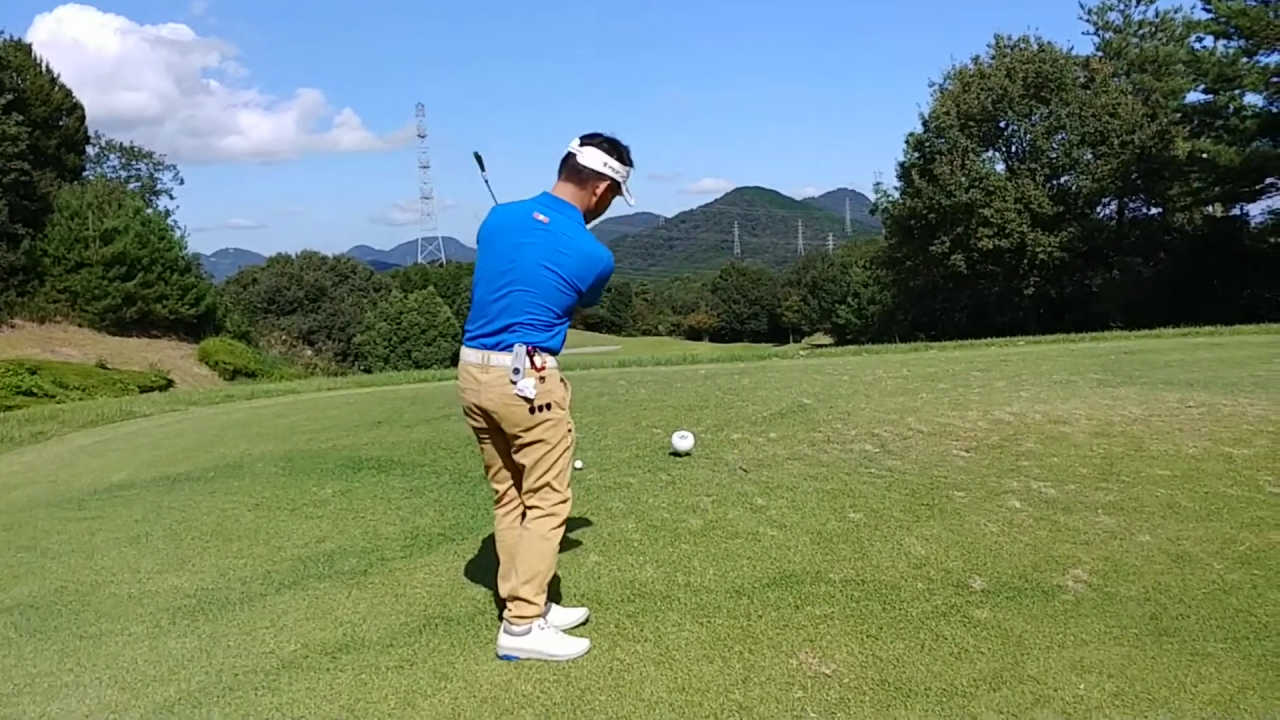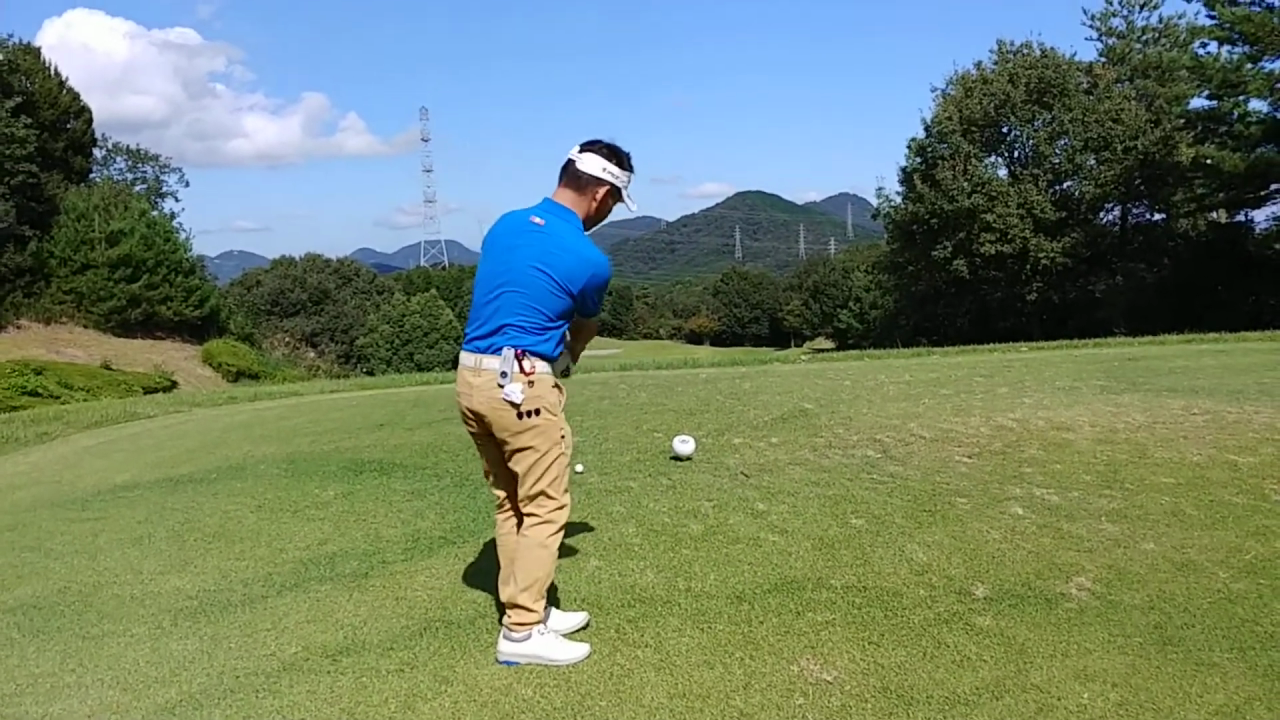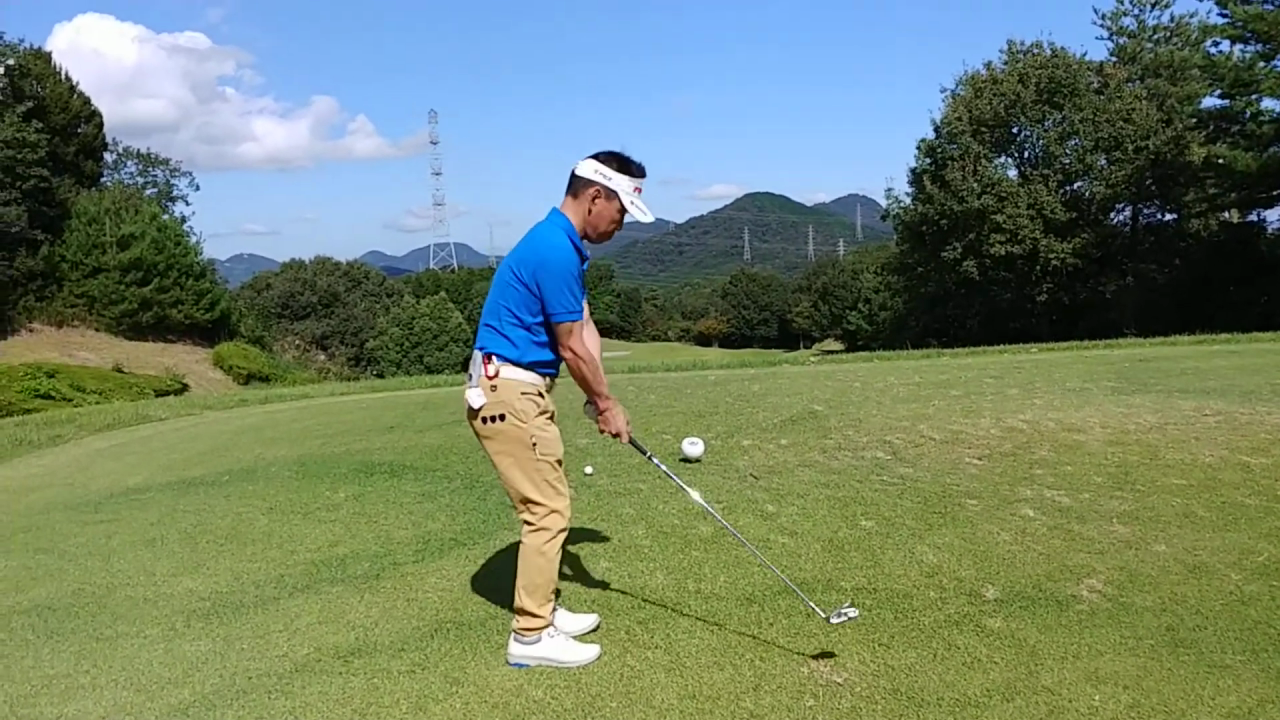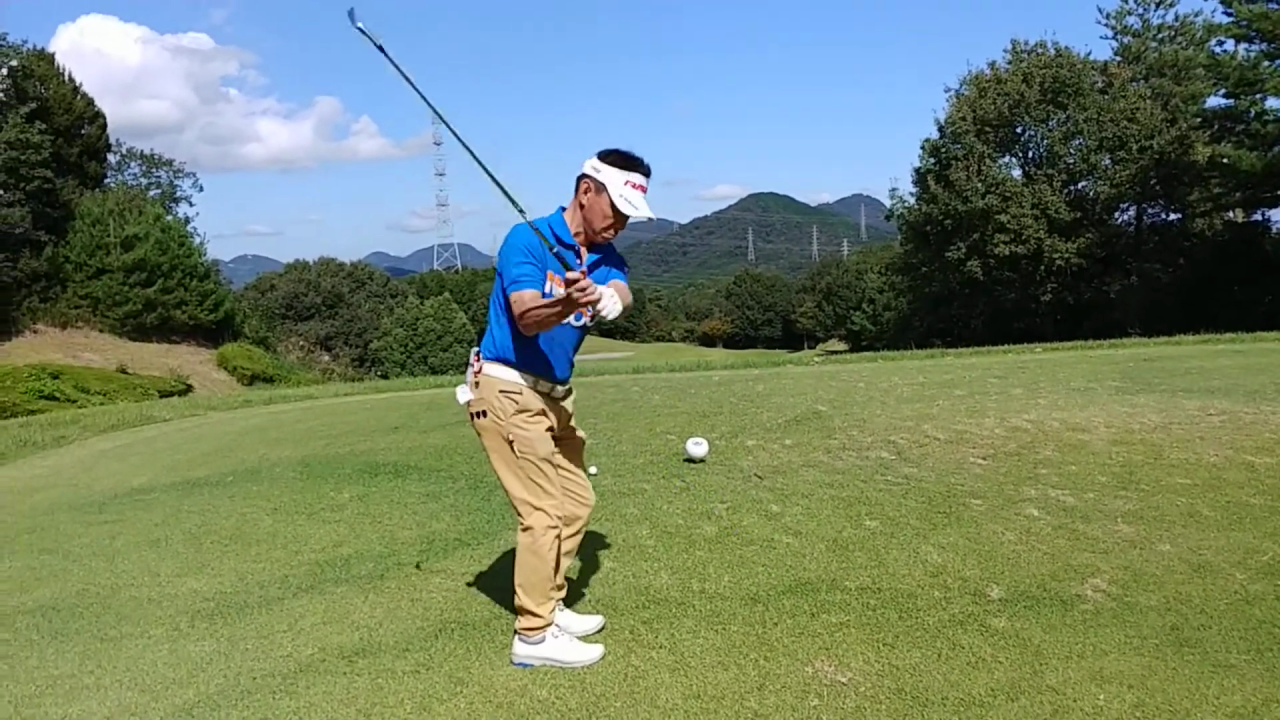
dt=0.3s
person 1, frame 1
left shoulder: (498, 218)
right shoulder: (595, 257)
left hip: (473, 372)
right hip: (528, 380)
left knee: (510, 497)
right knee: (547, 502)
left ankle: (525, 604)
right ankle: (521, 628)
person 1, frame 2
left shoulder: (505, 226)
right shoulder: (591, 262)
right elbow: (584, 329)
right wrist: (567, 358)
left hip: (473, 376)
right hip: (522, 384)
left knee: (511, 502)
right knee: (544, 508)
left ankle: (526, 608)
right ankle: (521, 633)
person 1, frame 3
left shoulder: (570, 250)
right shoulder: (554, 250)
left elbow: (585, 333)
right elbow: (570, 345)
left wrist: (602, 400)
right wrist: (606, 406)
left hip: (519, 390)
right hip: (509, 391)
left knee: (545, 506)
right knee: (547, 511)
left ankle: (541, 608)
right ankle: (531, 636)
person 1, frame 4
left shoulder: (607, 257)
right shoulder: (527, 239)
left elbow: (620, 295)
right elbow: (527, 318)
left wrist: (610, 300)
right wrist: (567, 302)
left hip: (551, 394)
right hip: (508, 391)
left knee: (574, 503)
right knee: (542, 513)
left ankle: (549, 608)
right ankle: (533, 635)
